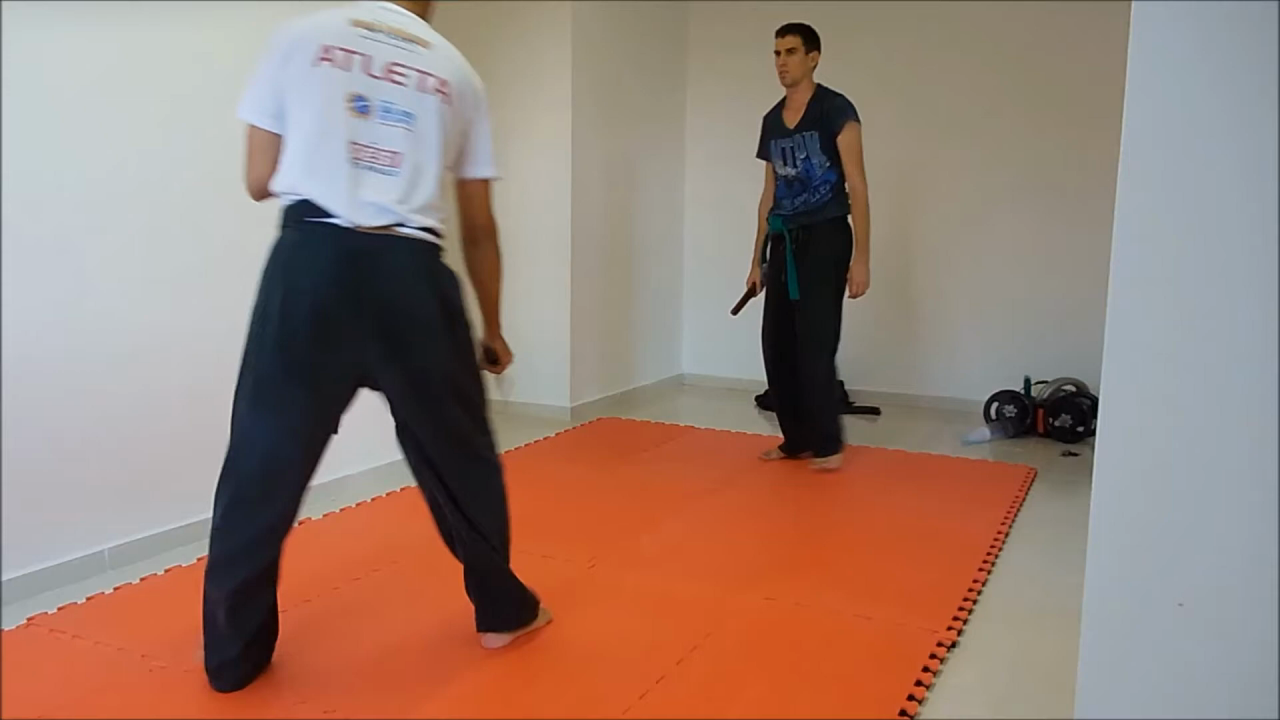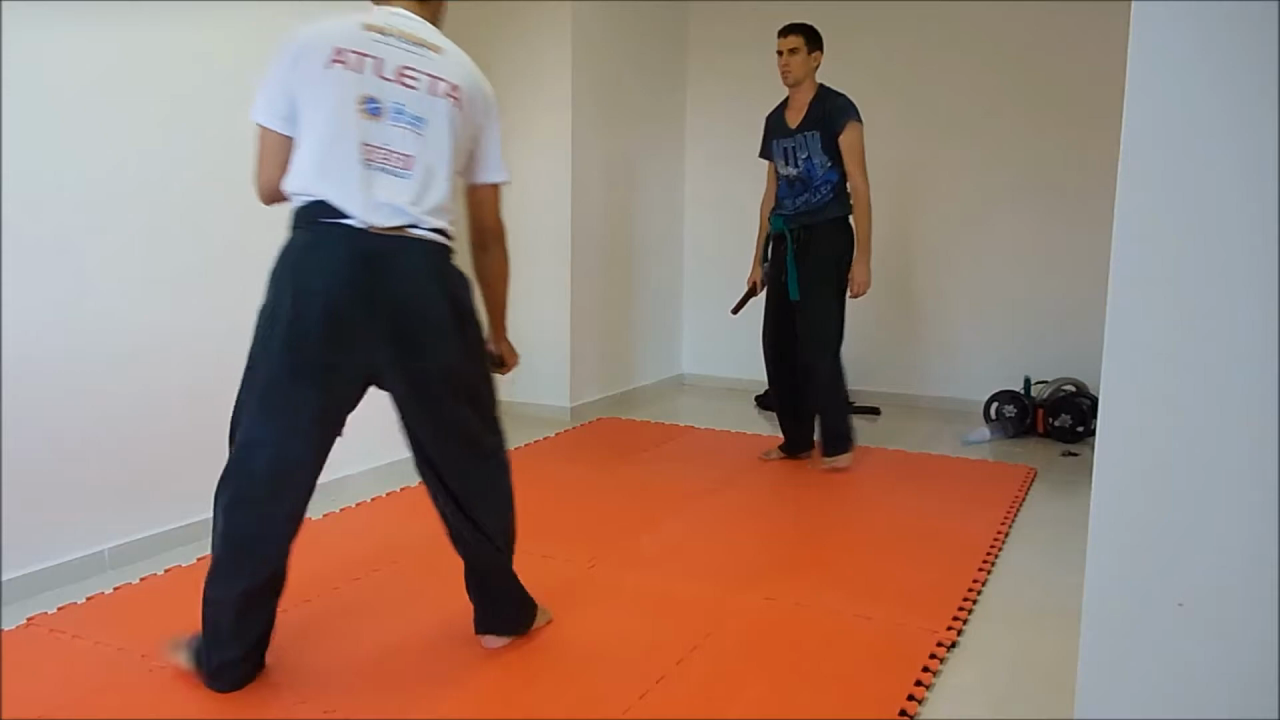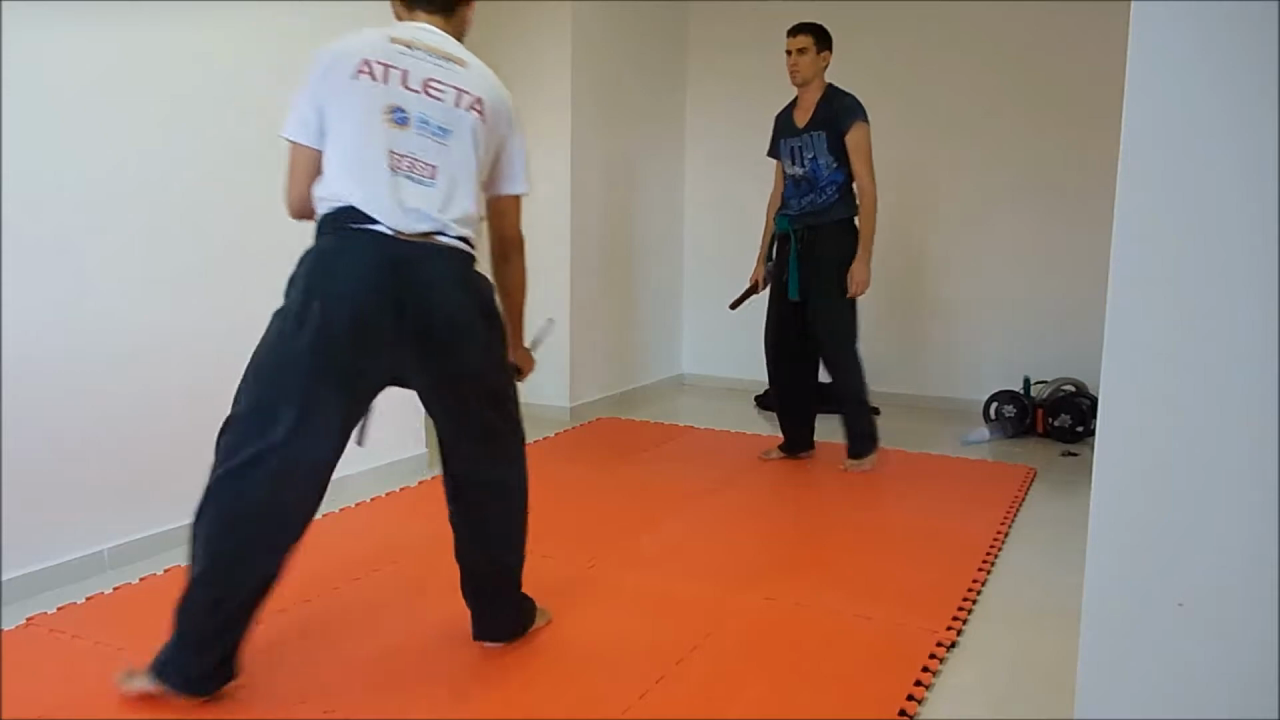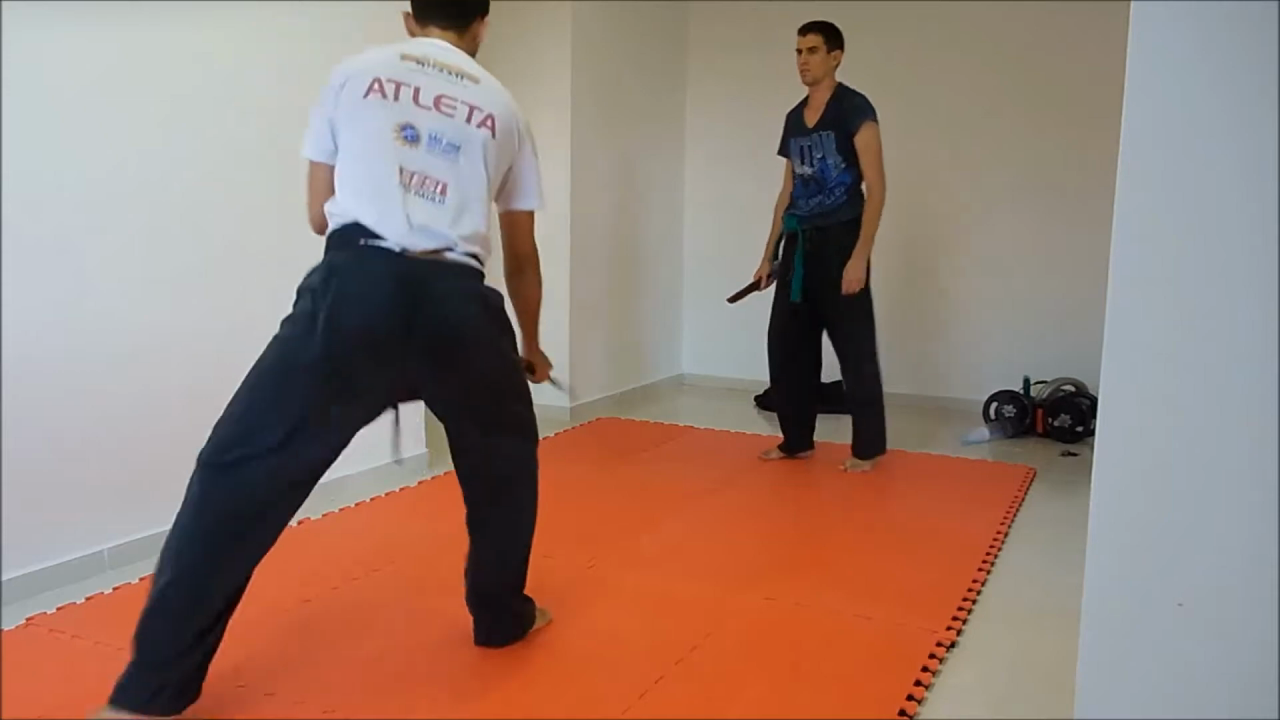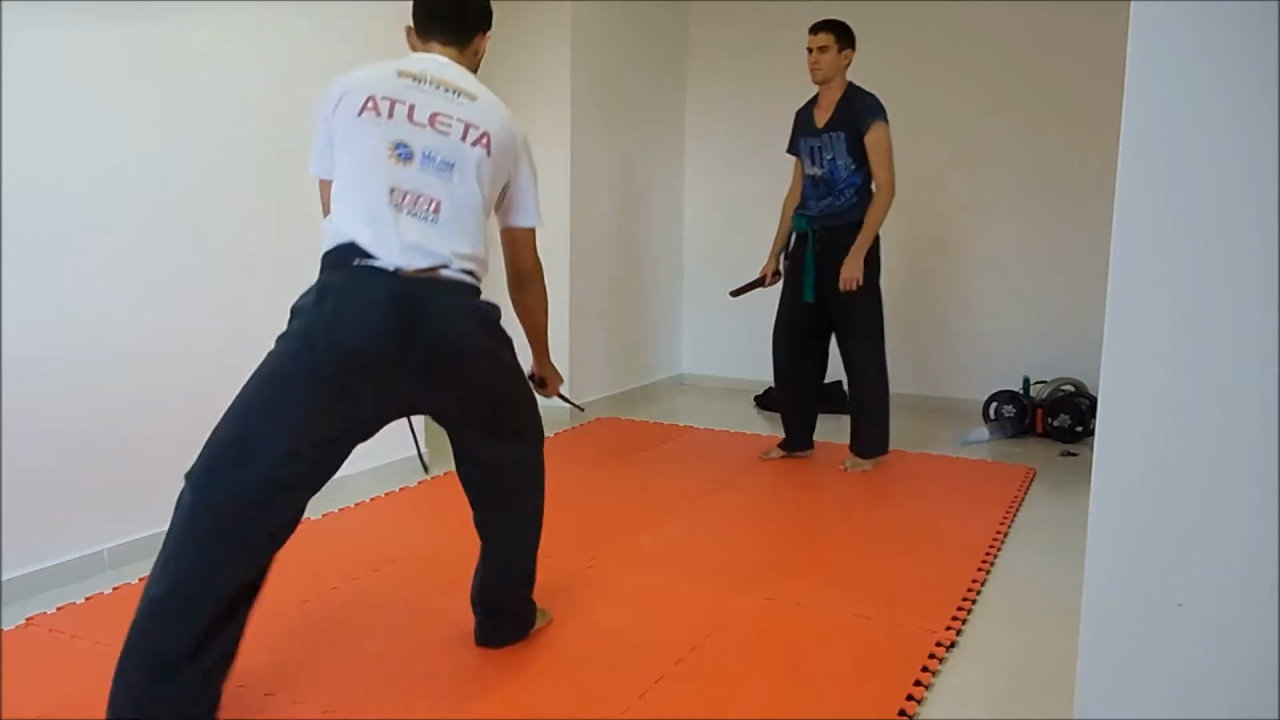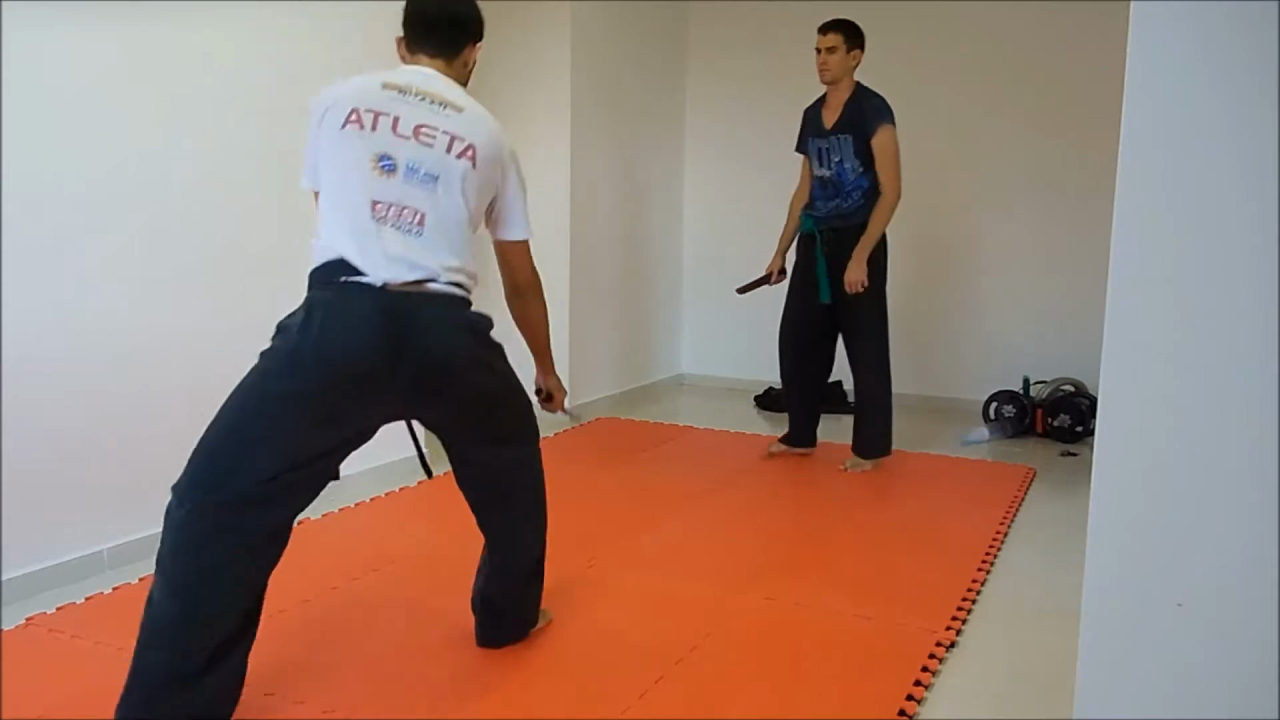
dt=0.1s
person 1, frame 1
right shoulder: (456, 71)
left elbow: (260, 180)
right elbow: (480, 226)
right wrist: (493, 328)
left hip: (310, 265)
right hip: (409, 275)
left knee: (265, 459)
right knee: (459, 449)
left ankle: (236, 653)
right ankle: (502, 610)
person 1, frame 2
right shoulder: (467, 77)
left elbow: (269, 184)
right elbow: (488, 230)
right wrist: (495, 331)
left hip: (322, 265)
right hip: (421, 278)
left knee: (268, 457)
right knee: (469, 448)
left ankle: (227, 654)
right ankle: (501, 611)
person 1, frame 3
right shoulder: (488, 90)
left elbow: (300, 200)
right elbow: (506, 239)
right wrist: (512, 337)
left hip: (346, 274)
right hip: (444, 284)
left knee: (262, 458)
right knee: (489, 452)
left ankle: (193, 663)
right ankle: (501, 614)
person 1, frame 4
left shoulder: (358, 75)
right shoulder: (503, 107)
left elbow: (320, 213)
right elbow: (522, 253)
right wrist: (530, 345)
left hip: (357, 289)
right hip: (456, 300)
left knee: (246, 466)
right knee: (505, 451)
right ankle: (503, 616)
person 1, frame 5
left shoulder: (355, 89)
right shoulder: (501, 123)
right elbow: (525, 270)
right wrist: (541, 360)
left hip: (351, 309)
right hip: (449, 320)
left knee: (235, 487)
right knee: (511, 454)
right ankle: (507, 614)
person 1, frame 6
left shoulder: (337, 101)
right shoulder: (487, 134)
right elbow: (521, 281)
right wrist: (546, 371)
left hip: (338, 322)
right hip: (440, 332)
left knee: (219, 497)
right knee: (508, 457)
right ankle: (507, 615)
person 2, frame 1
left shoulder: (836, 110)
right shoulder: (771, 120)
left elbow: (857, 187)
left wrist: (861, 257)
right wrist: (758, 258)
left hip: (824, 239)
right hip: (783, 243)
left knee: (814, 342)
right knee: (778, 344)
left ankle: (827, 445)
right ankle: (797, 440)
person 2, frame 2
left shoulder: (838, 110)
right shoulder: (774, 120)
left elbow: (859, 187)
left wrist: (862, 257)
right wrist: (759, 258)
left hip: (826, 239)
right hip: (785, 243)
left knee: (817, 343)
right knee: (779, 345)
left ankle: (837, 444)
right ankle: (797, 440)
person 2, frame 3
left shoulder: (845, 109)
right shoulder: (783, 120)
left elbow: (866, 188)
left wrist: (862, 257)
right wrist: (763, 257)
left hip: (831, 241)
right hip: (791, 243)
left knee: (835, 343)
right knee: (783, 345)
left ankle: (862, 445)
right ankle: (797, 440)
person 2, frame 4
left shoulder: (855, 109)
right shoulder: (794, 118)
left elbow: (875, 187)
left wrist: (861, 256)
right wrist: (769, 255)
left hip: (839, 241)
right hip: (798, 243)
left knee: (853, 345)
right knee: (787, 344)
left ankle: (869, 447)
right ankle: (797, 440)
person 2, frame 5
left shoulder: (865, 109)
right shoulder: (803, 116)
left elbow: (884, 187)
left wrist: (858, 253)
right wrist: (776, 252)
left hip: (849, 241)
right hip: (808, 243)
left knee: (860, 347)
right knee: (791, 341)
left ankle: (868, 447)
right ankle: (797, 439)
person 2, frame 6
left shoulder: (873, 111)
right shoulder: (811, 115)
left elbow: (890, 191)
left wrist: (861, 256)
right wrist: (781, 250)
left hip: (856, 243)
right hip: (815, 243)
left knee: (865, 347)
right knee: (798, 339)
left ankle: (870, 447)
right ankle: (801, 435)
